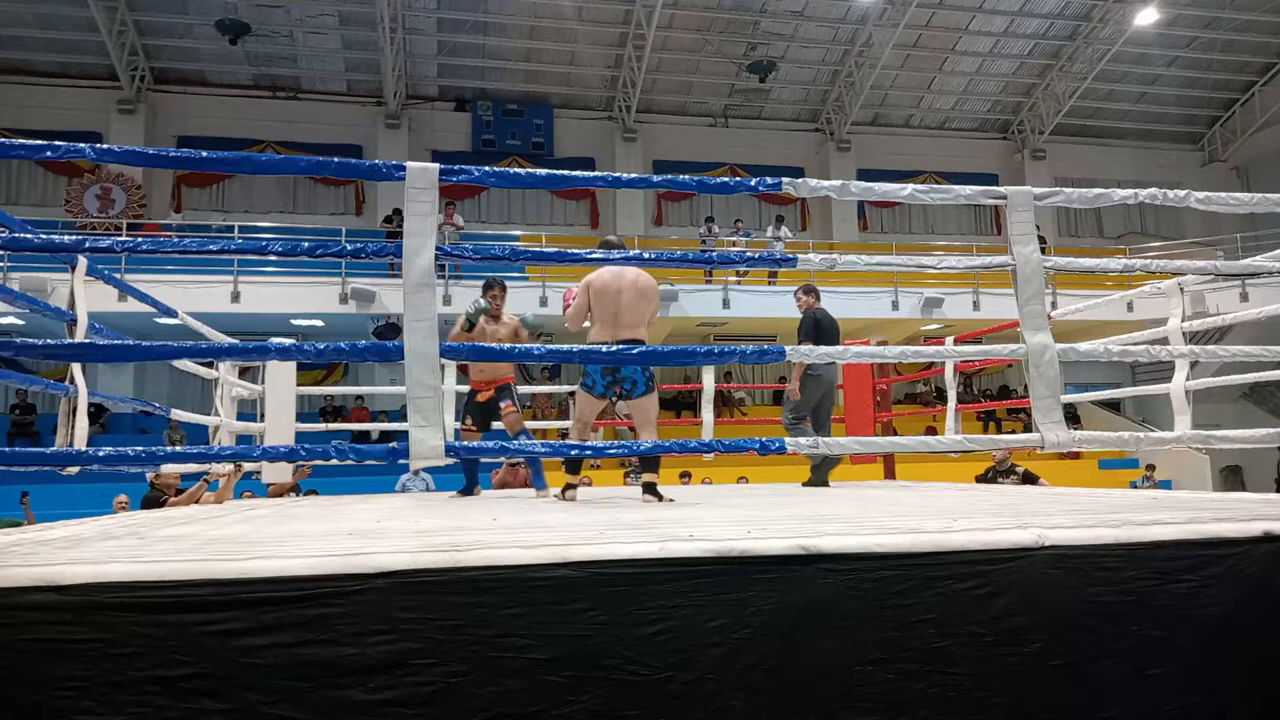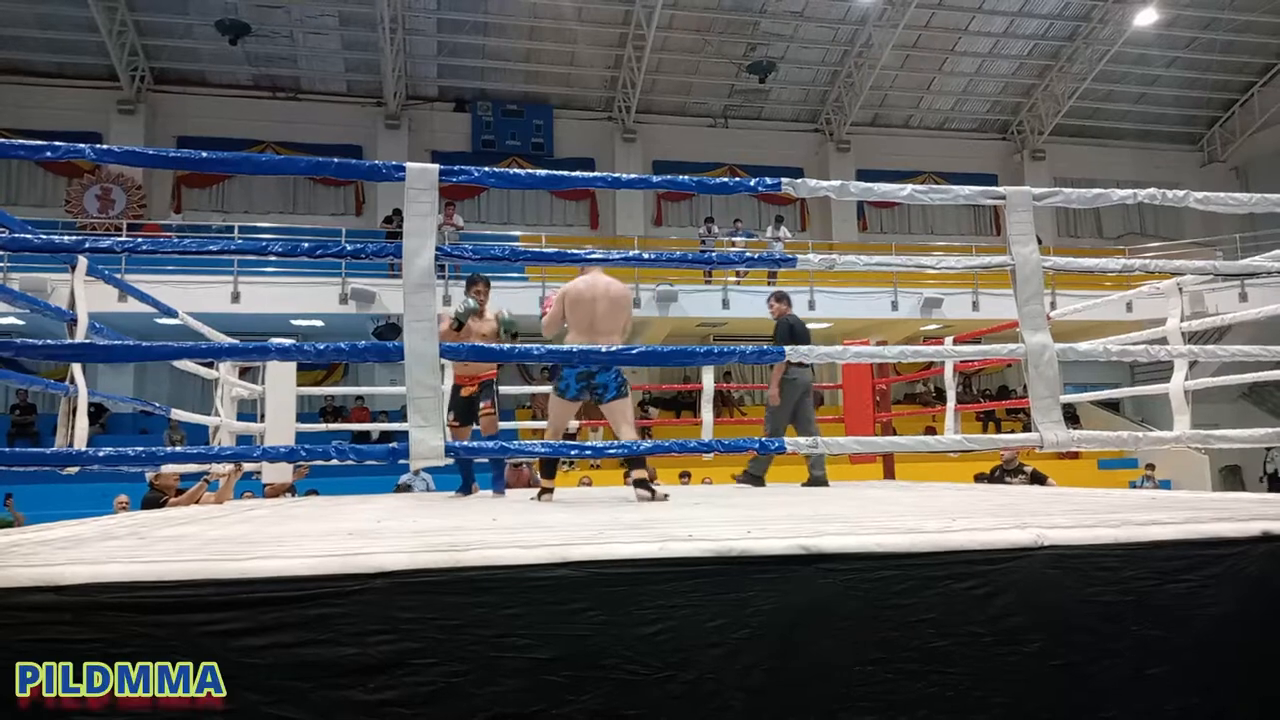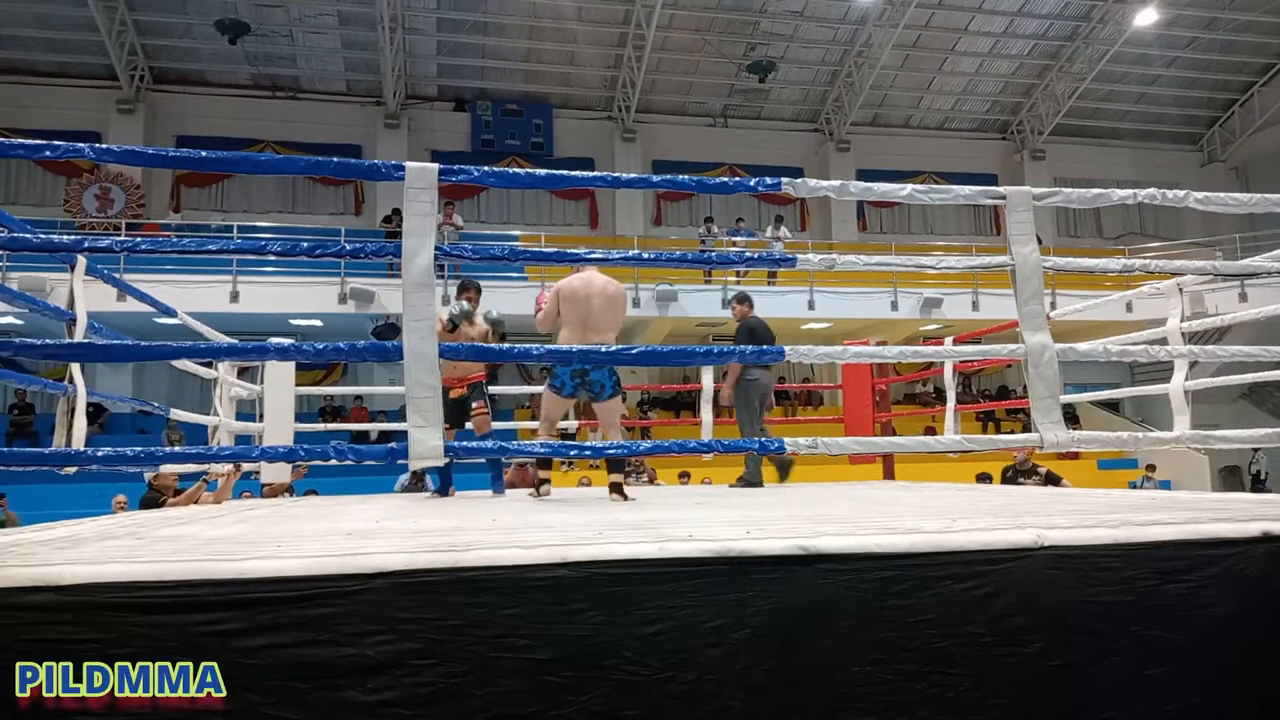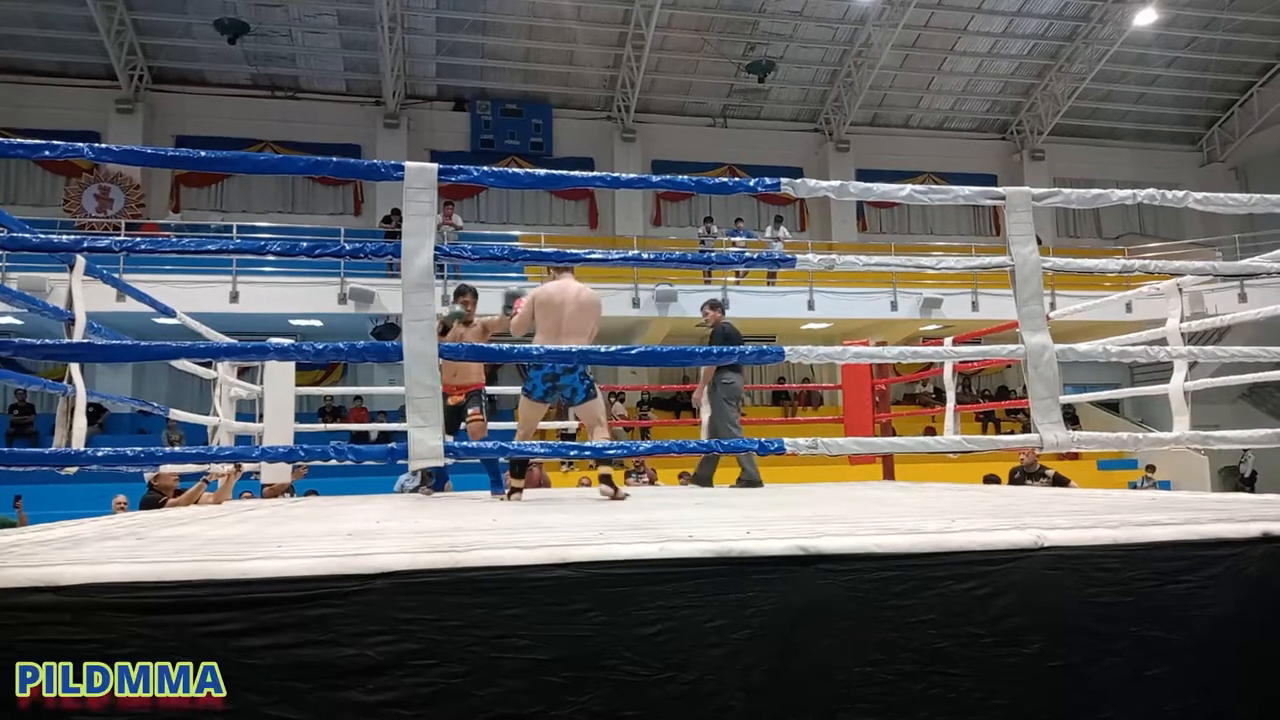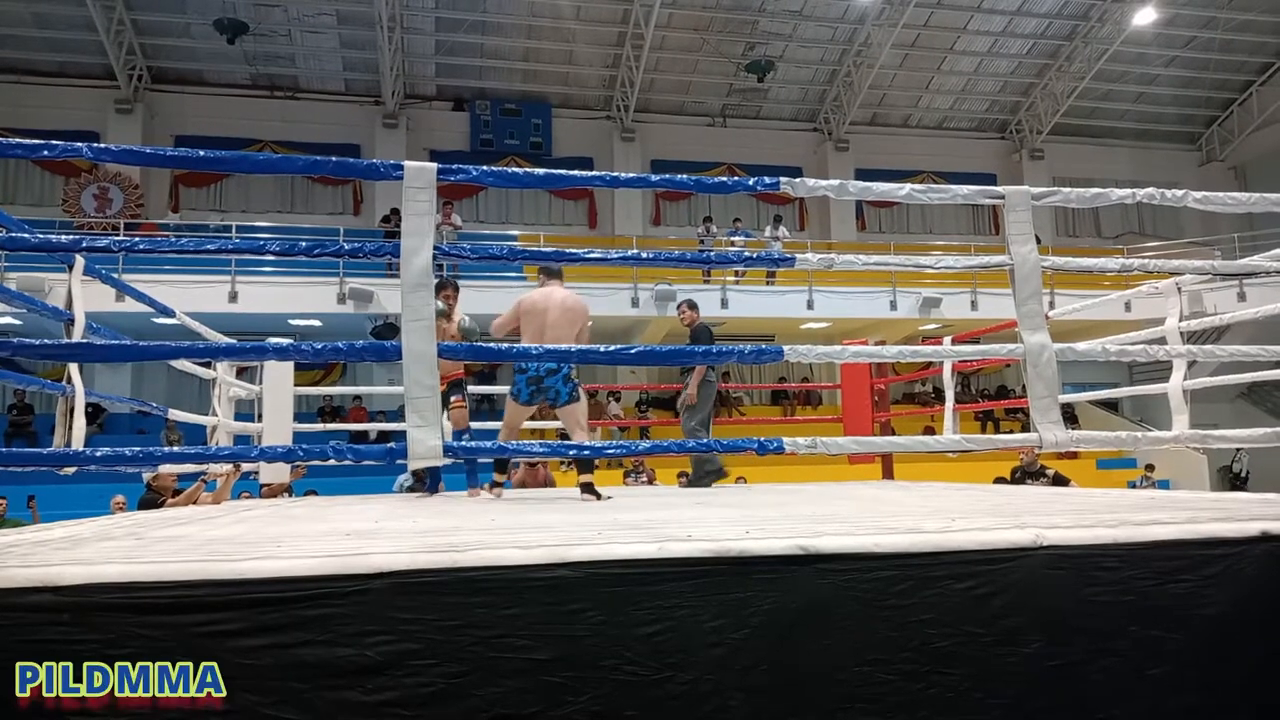
dt=0.4s
person 1, frame 1
left shoulder: (592, 280)
right shoulder: (648, 281)
left elbow: (573, 323)
left wrist: (569, 304)
left knee: (580, 424)
right knee: (647, 427)
left ankle: (570, 486)
right ankle: (649, 487)
person 1, frame 2
left shoulder: (568, 289)
right shoulder: (623, 290)
left elbow: (547, 330)
left wrist: (547, 309)
left hip: (573, 367)
right hip: (607, 365)
left knee: (554, 430)
right knee: (625, 430)
left ankle: (546, 488)
right ankle: (642, 484)
person 1, frame 3
left shoulder: (563, 286)
right shoulder: (617, 289)
left elbow: (543, 325)
left wrist: (542, 306)
left hip: (567, 363)
right hip: (601, 363)
left knee: (547, 422)
right knee: (612, 428)
left ankle: (543, 481)
right ankle: (616, 487)
person 1, frame 4
left shoulder: (540, 293)
right shoulder: (592, 297)
left elbow: (516, 330)
left wrist: (518, 311)
left hip: (541, 367)
right hip: (575, 368)
left knee: (526, 430)
right knee: (598, 426)
left ankle: (516, 488)
right ankle: (606, 482)
person 1, frame 5
left shoulder: (526, 300)
right shoulder: (578, 304)
left elbow: (496, 330)
right elbow: (581, 344)
left wrist: (513, 323)
left hip: (527, 370)
right hip: (559, 371)
left knee: (510, 428)
right knee: (580, 432)
left ankle: (497, 482)
right ankle: (588, 487)
person 2, frame 1
left shoulder: (513, 323)
right shoulder: (467, 319)
right elbow: (452, 344)
left wrist: (534, 334)
right wrist: (470, 322)
left hip: (503, 385)
right hip: (477, 389)
left knee: (516, 426)
right knee: (466, 439)
left ankle: (539, 481)
right ankle: (471, 485)
person 2, frame 2
left shoulder: (496, 319)
right shoulder: (451, 317)
right elbow: (440, 341)
left wrist: (510, 333)
right wrist: (458, 322)
left hip: (486, 381)
right hip: (461, 383)
left knee: (489, 428)
right knee: (459, 438)
left ankle: (499, 483)
right ankle: (468, 484)
person 2, frame 3
left shoulder: (484, 324)
right shoulder: (442, 318)
left wrist: (499, 333)
right wrist: (452, 323)
left hip: (475, 384)
right hip: (449, 386)
left knee: (483, 429)
right knee: (442, 437)
left ankle: (498, 484)
right ankle: (445, 486)
person 2, frame 4
left shoulder: (483, 325)
right shoulder: (443, 325)
left elbow: (505, 322)
left wrist: (510, 309)
right wrist: (443, 326)
left hip: (473, 391)
right hip: (448, 393)
left knee: (478, 434)
left ankle: (497, 485)
right ankle: (441, 481)
person 2, frame 5
left shoulder: (462, 321)
left wrist: (472, 340)
left hip: (454, 380)
left knee: (460, 421)
left ankle: (473, 479)
right ankle: (434, 483)
person 3, frame 1
left shoulder: (810, 317)
right shoulder: (831, 320)
left elbow: (806, 349)
left wrist: (794, 379)
left hip: (813, 372)
right hip: (830, 372)
left knee: (792, 417)
right knee: (821, 423)
left ankle: (822, 455)
right ankle: (820, 476)
person 3, frame 2
left shoulder: (783, 324)
right shoulder: (801, 325)
left wrist: (773, 385)
left hip: (790, 377)
right hip: (804, 375)
left knee: (773, 428)
right knee: (807, 428)
left ankle: (755, 473)
right ankle: (818, 474)
person 3, frame 3
left shoulder: (745, 327)
right shoulder: (765, 328)
left wrist: (727, 387)
right wrist: (770, 393)
left hip: (749, 378)
right hip: (764, 378)
left knee: (748, 429)
right knee: (756, 427)
left ankle: (752, 477)
right ankle: (780, 459)
person 3, frame 4
left shoulder: (719, 331)
right shoulder: (734, 332)
left wrist: (699, 388)
right wrist: (737, 396)
left hip: (722, 382)
right hip: (734, 381)
left knee: (730, 431)
right knee: (714, 431)
left ankle: (750, 476)
right ankle: (703, 475)
person 3, frame 5
left shoulder: (700, 330)
right shoulder: (696, 333)
left wrist: (693, 386)
right wrist: (688, 389)
left hip: (701, 383)
right hip: (697, 384)
left knee: (691, 426)
right knee: (698, 427)
left ankle: (713, 466)
right ankle: (698, 476)
